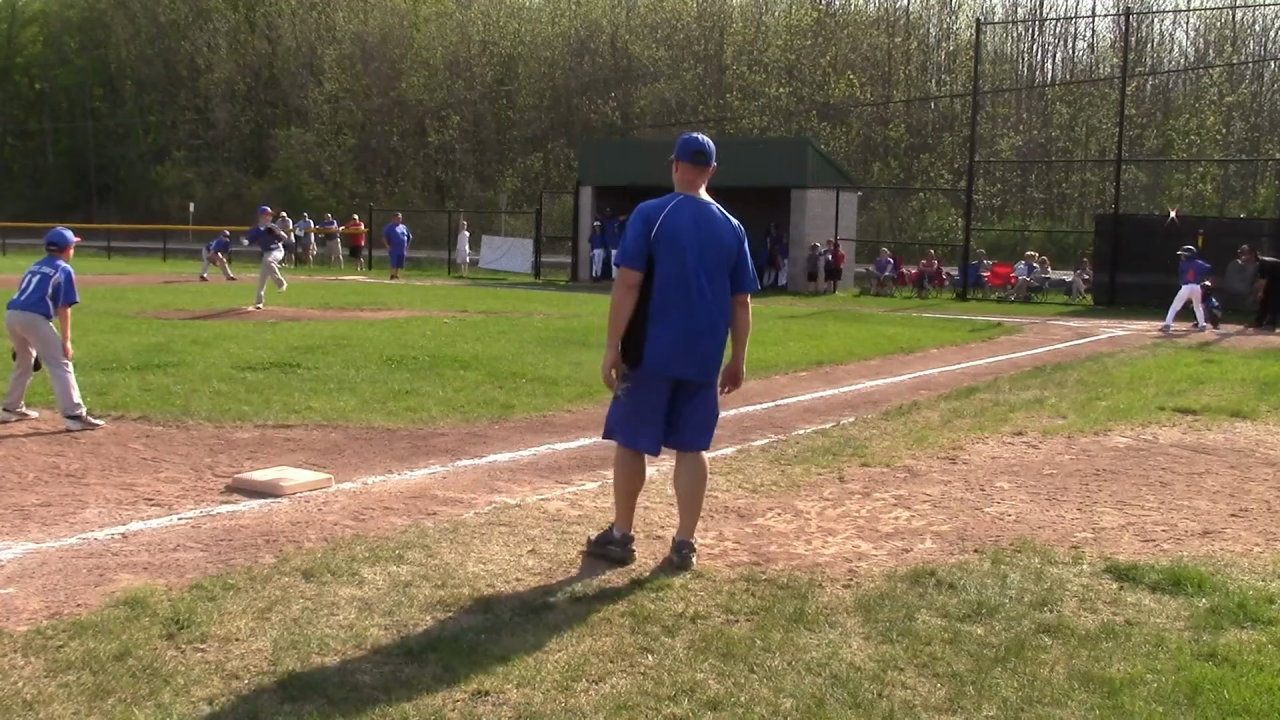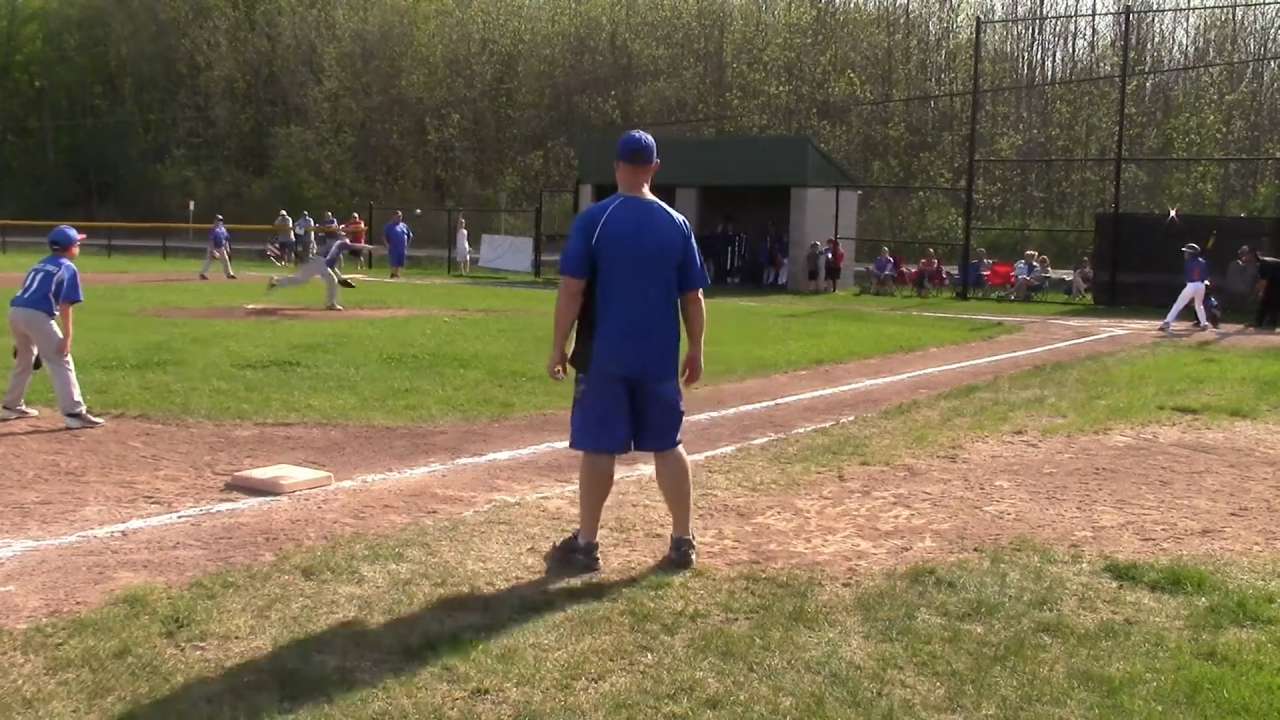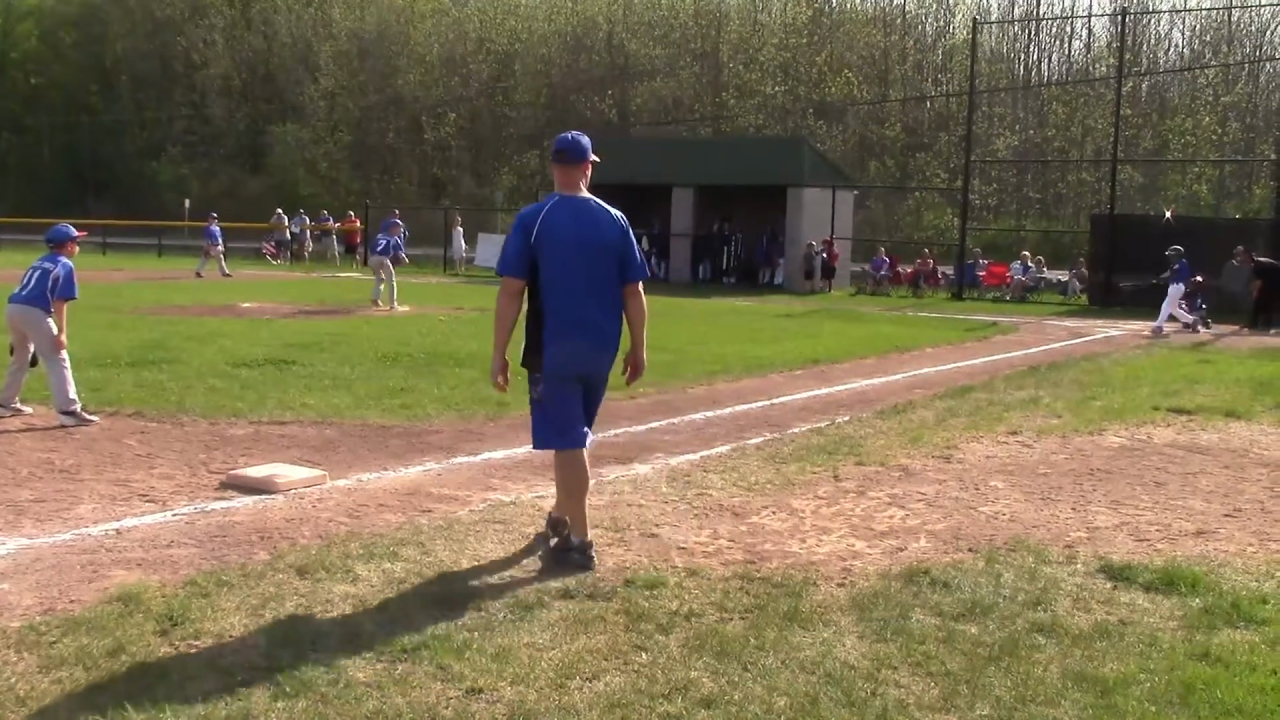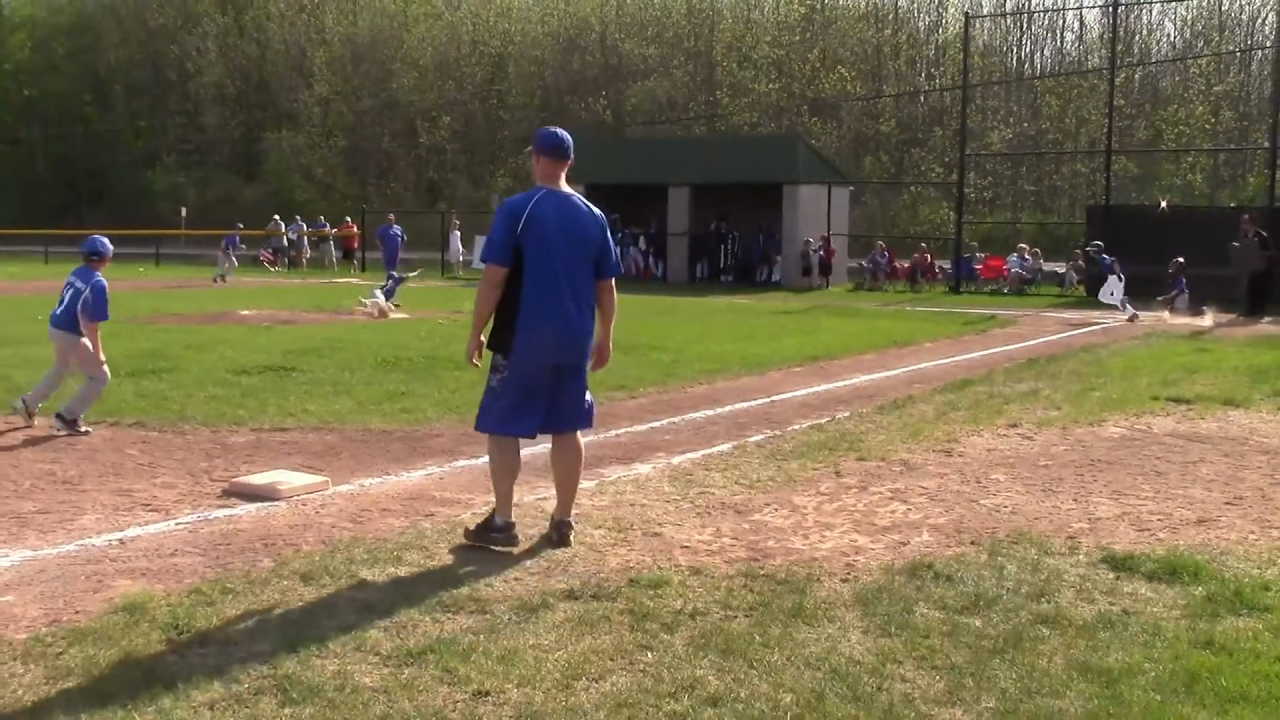
dt=0.7s
person 1, frame 1
left shoulder: (651, 214)
right shoulder: (732, 227)
left elbow: (628, 285)
right elbow: (741, 303)
left wrist: (612, 346)
right wrist: (738, 359)
left hip: (650, 354)
right hip: (704, 358)
left knee: (631, 442)
right knee: (691, 447)
left ankle: (621, 535)
right ankle: (684, 543)
person 1, frame 2
left shoulder: (594, 218)
right shoulder: (677, 224)
left elbow: (572, 290)
right elbow: (693, 297)
left wrist: (558, 346)
right wrist: (695, 350)
left hip: (603, 355)
right hip: (659, 357)
left knee: (599, 447)
right knee: (667, 445)
left ankle: (586, 543)
right ankle: (683, 540)
person 1, frame 3
left shoulder: (532, 219)
right shoulder: (614, 220)
left elbow: (511, 291)
right elbow: (633, 291)
left wrist: (499, 352)
right wrist: (638, 347)
left hip: (553, 351)
right hip: (600, 349)
left knee: (567, 442)
right knee: (578, 433)
left ankle: (579, 541)
right ankle: (562, 516)
person 1, frame 4
left shoulder: (516, 208)
right shoulder: (593, 216)
left elbow: (494, 278)
right elbow: (606, 286)
left wrist: (476, 333)
right wrist: (604, 337)
left hip: (521, 341)
right hip: (574, 342)
left knee: (502, 427)
right knee: (567, 429)
left ankle: (501, 521)
right ankle: (562, 521)
person 2, frame 1
left shoulder: (35, 267)
right shoulder: (64, 270)
right elbow: (63, 308)
right wrist: (66, 340)
left hip: (12, 315)
right hip: (33, 318)
left knee: (24, 363)
right knee: (60, 364)
left ankle: (11, 409)
right ankle: (74, 416)
person 2, frame 2
left shoulder: (40, 264)
right shoulder: (67, 268)
right elbow: (65, 305)
right wrist: (67, 336)
left hip: (15, 311)
right hip: (36, 315)
left knee: (24, 360)
right knee: (61, 363)
left ankle: (11, 406)
right ankle: (75, 413)
person 2, frame 3
left shoulder: (40, 262)
right shoulder: (65, 265)
right elbow: (59, 301)
left wrist: (21, 331)
right wrist: (61, 332)
right hip: (34, 312)
left knee: (21, 357)
right knee: (57, 360)
right ankle: (69, 411)
person 2, frame 4
left shoulder: (76, 273)
right shoulder: (98, 283)
right elbow: (92, 321)
right wrist: (97, 352)
left hip: (57, 328)
right hip: (71, 336)
left knee: (60, 370)
right knee: (100, 377)
left ankle: (27, 404)
right ankle: (67, 417)
